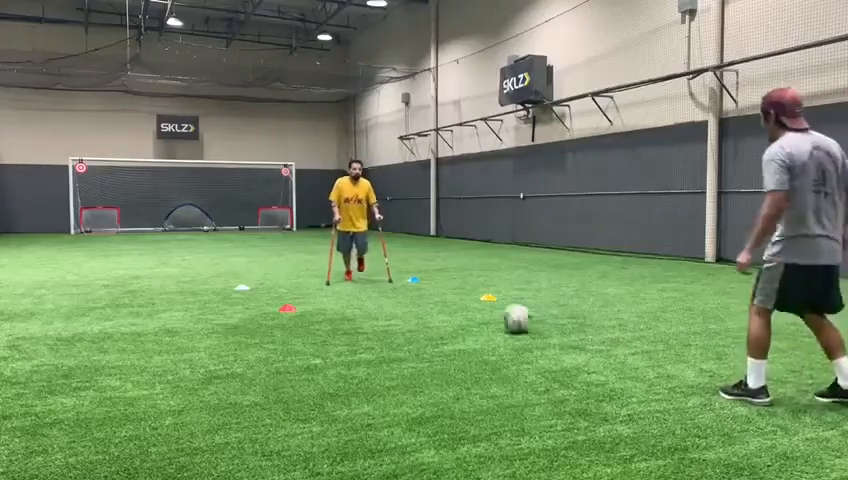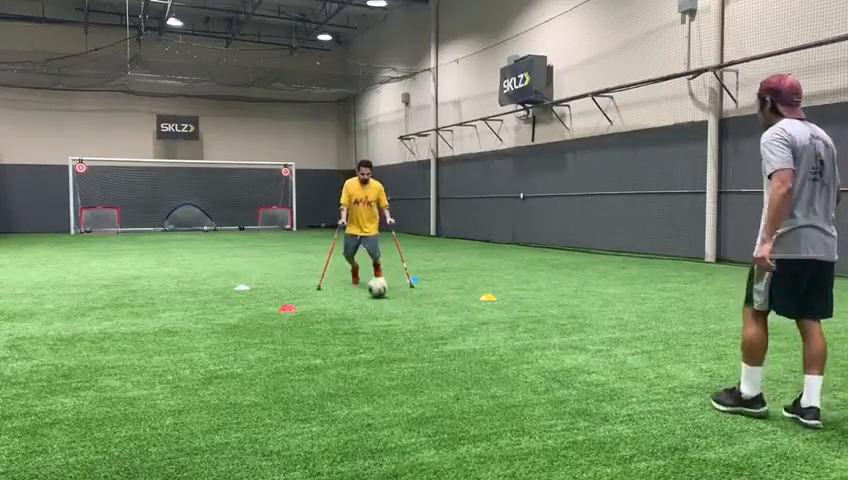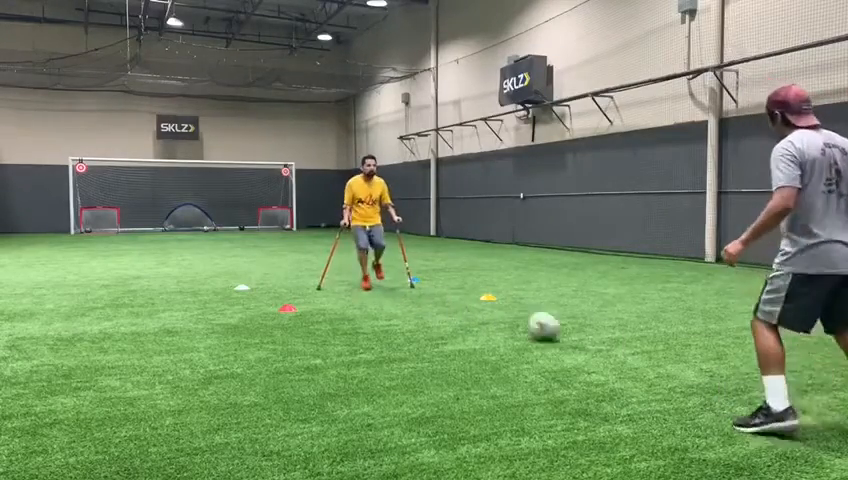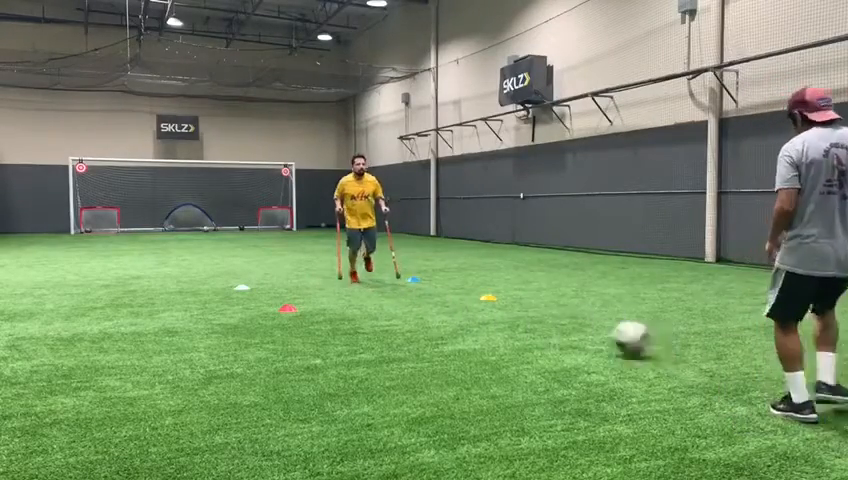
dt=0.7s
person 1, frame 1
left shoulder: (778, 151)
left elbow: (775, 205)
left wrist: (749, 249)
left hip: (792, 251)
left knee: (759, 310)
right knee: (815, 316)
left ankle: (755, 386)
person 1, frame 2
left shoulder: (776, 134)
right shoulder: (823, 138)
left elbow: (783, 187)
right elbow: (835, 192)
left wrist: (765, 240)
left hip: (787, 246)
right hip: (824, 246)
left knee: (754, 313)
right knee: (810, 322)
left ankle: (749, 393)
right ankle: (810, 405)
person 1, frame 3
left shoulder: (788, 148)
left elbow: (784, 204)
left wrist: (743, 241)
left hip: (805, 258)
left knee: (764, 324)
left ankle: (777, 408)
person 1, frame 4
left shoulder: (796, 147)
left elbow: (786, 206)
left wrist: (772, 239)
left hip: (802, 255)
left knee: (785, 323)
left ankle: (799, 401)
person 2, frame 1
left shoulder: (366, 184)
right shoulder: (340, 183)
left elbow: (372, 202)
right elbow: (334, 201)
left wrist: (376, 213)
right wrist: (336, 214)
left hip: (360, 224)
right hip: (344, 225)
left knee: (362, 249)
right knee: (345, 251)
left ankle: (360, 257)
right ankle: (348, 270)
person 2, frame 2
left shoulder: (377, 186)
right shoulder: (349, 184)
left elbow: (383, 205)
right elbow: (344, 204)
left wrist: (388, 218)
right wrist: (343, 219)
left hip: (371, 229)
right hip: (352, 229)
left knee: (374, 255)
right knee: (348, 255)
left ankle: (377, 264)
right ankle: (355, 268)
person 2, frame 3
left shoulder: (381, 183)
right shoulder: (352, 183)
left elbow: (387, 202)
right elbow: (347, 204)
left wrist: (394, 216)
right wrist: (345, 219)
left hip: (375, 221)
right hip: (358, 222)
left knee: (380, 245)
right knee: (362, 247)
left ankle: (377, 264)
right ankle: (365, 276)
person 2, frame 4
left shoulder: (372, 180)
right shoulder: (344, 181)
left elbow: (379, 196)
right elbow: (337, 196)
left wrist: (383, 206)
right wrist: (338, 206)
left hip: (369, 222)
right hip: (353, 222)
left knee: (371, 248)
right knee: (354, 248)
left ankle: (367, 257)
right ankle: (353, 271)
